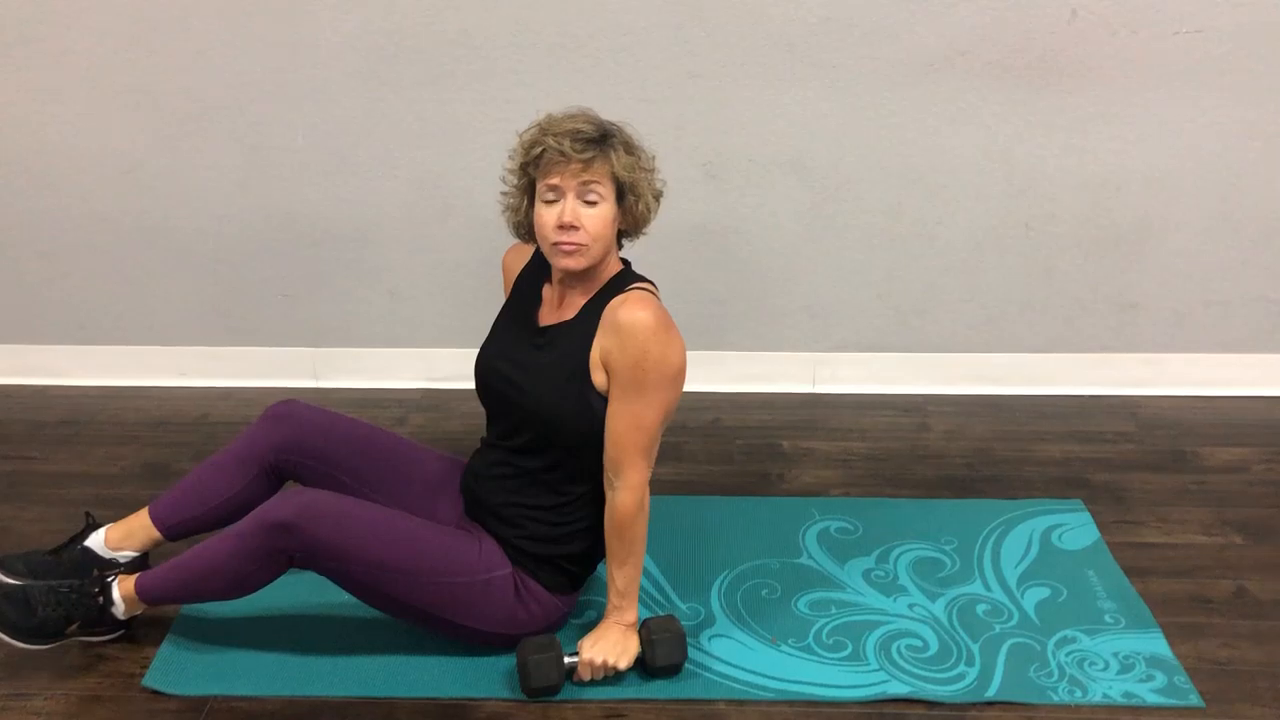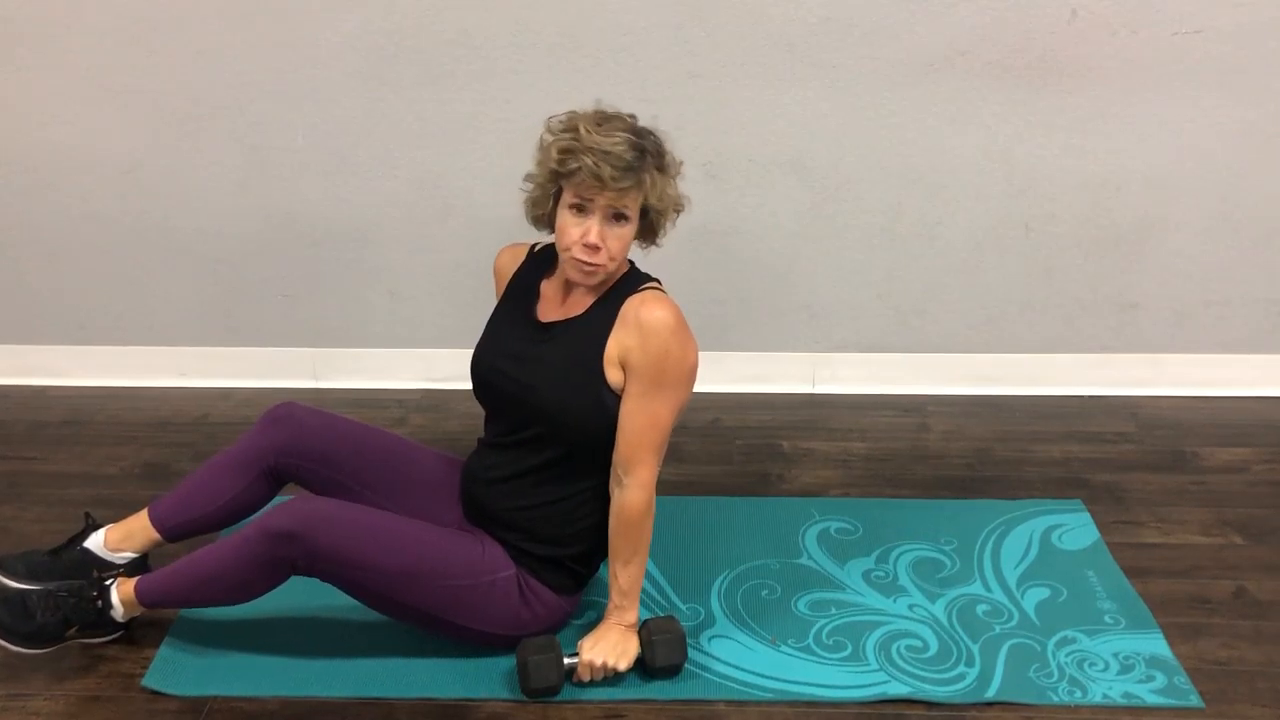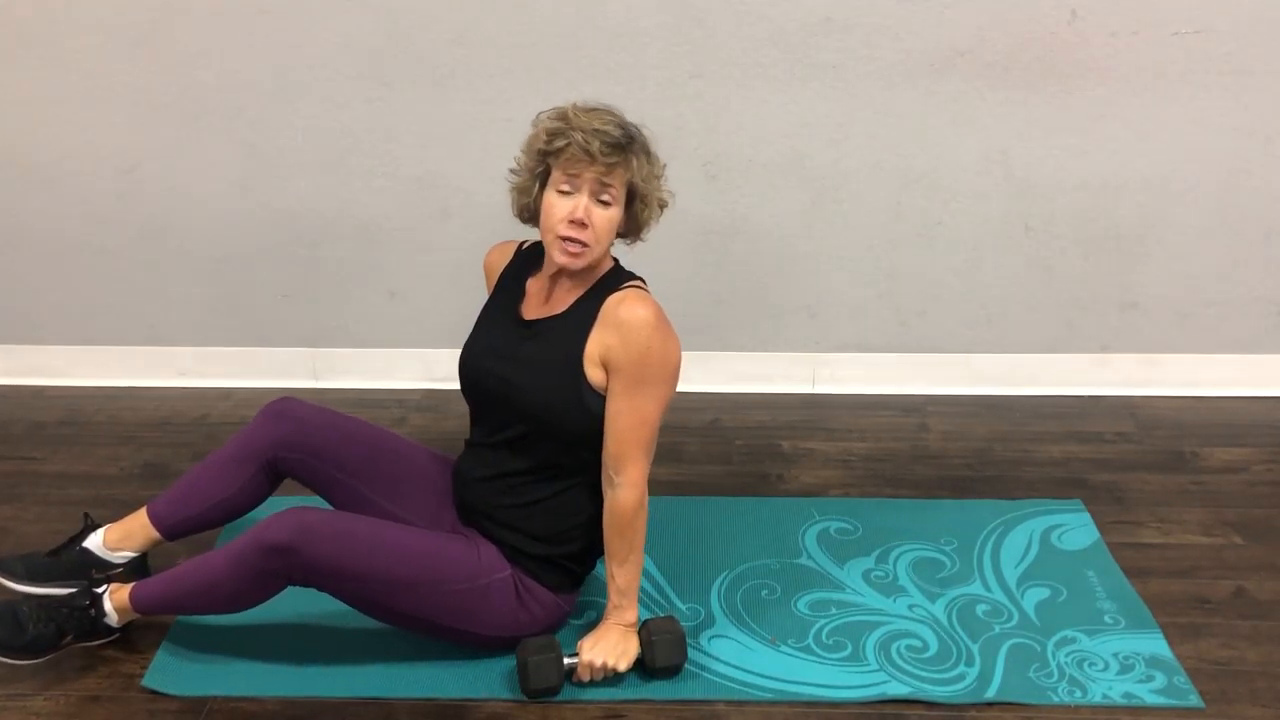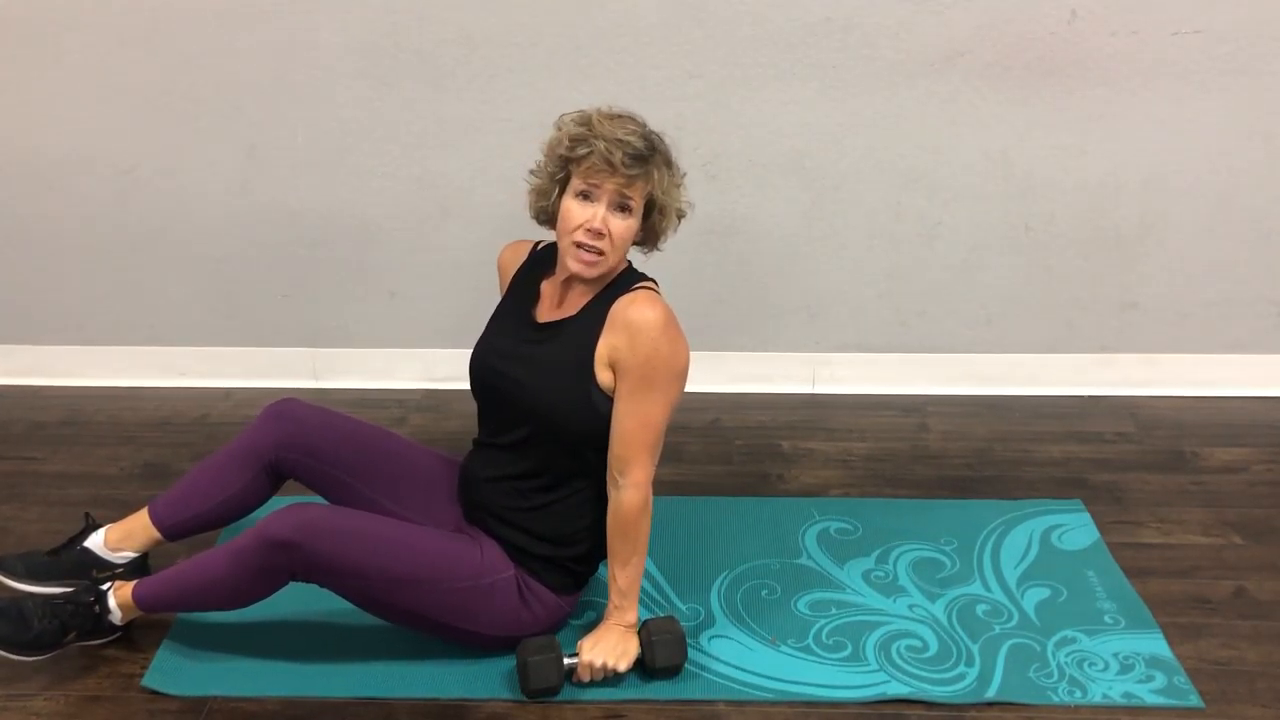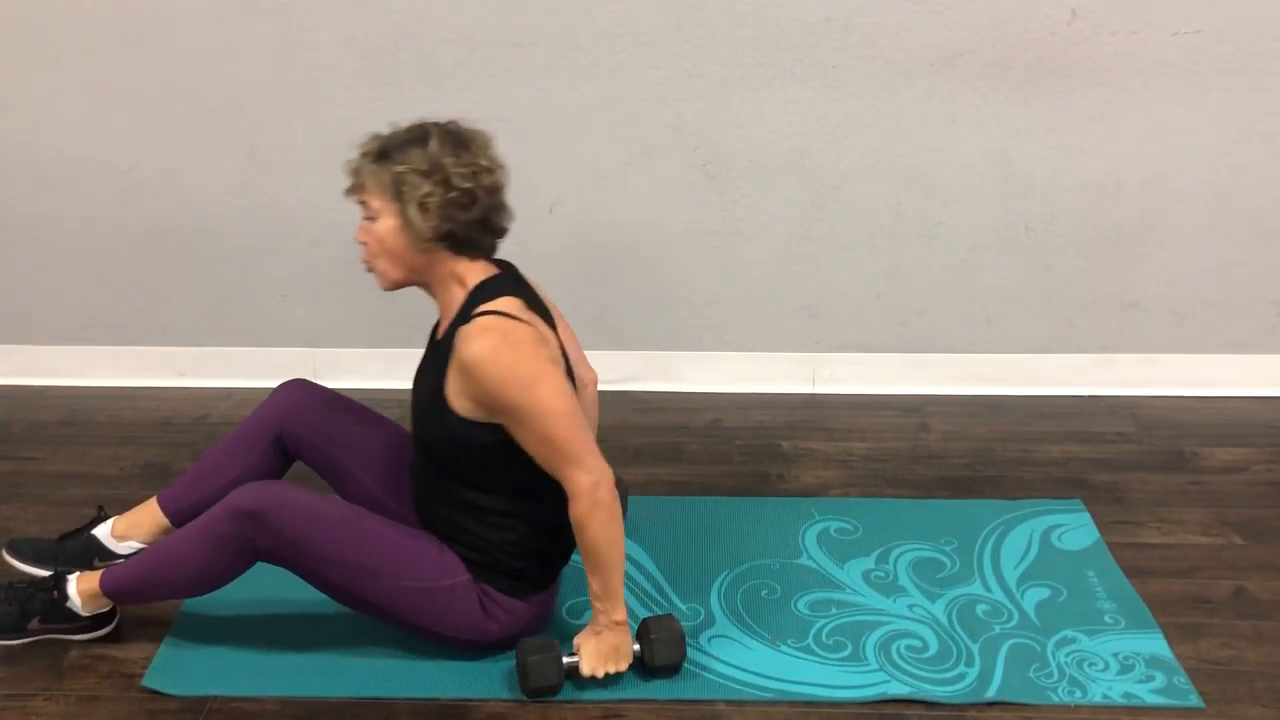
dt=1s
person 1, frame 1
left shoulder: (635, 323)
right shoulder: (524, 267)
left elbow: (627, 484)
left wrist: (621, 619)
left hip: (523, 579)
right hip: (474, 501)
left knee: (296, 519)
right knee: (285, 429)
left ankle: (116, 600)
right ankle: (109, 549)
person 1, frame 2
left shoulder: (650, 323)
right shoulder: (517, 267)
left elbow: (634, 482)
left wrist: (621, 619)
left hip: (526, 579)
right hip: (471, 499)
left knee: (300, 527)
right knee: (286, 431)
left ankle: (115, 602)
right ankle: (109, 550)
person 1, frame 3
left shoulder: (632, 321)
right shoulder: (506, 264)
left elbow: (626, 481)
left wrist: (621, 620)
left hip: (523, 579)
right hip: (463, 502)
left knee: (293, 538)
right knee: (285, 426)
left ankle: (107, 607)
right ankle: (109, 550)
person 1, frame 4
left shoulder: (640, 322)
right shoulder: (520, 264)
left elbow: (629, 483)
left wrist: (620, 619)
left hip: (524, 580)
right hip: (469, 502)
left knee: (297, 534)
right knee: (285, 428)
left ankle: (112, 605)
right ankle: (109, 551)
person 1, frame 5
left shoulder: (490, 342)
right shoulder: (490, 286)
left elbow: (593, 483)
right elbow: (580, 385)
left wrist: (610, 623)
right wrist: (542, 483)
left hip: (489, 594)
right hip: (456, 520)
left knee: (257, 511)
right knee: (295, 407)
left ankle: (82, 599)
right ankle: (120, 542)
